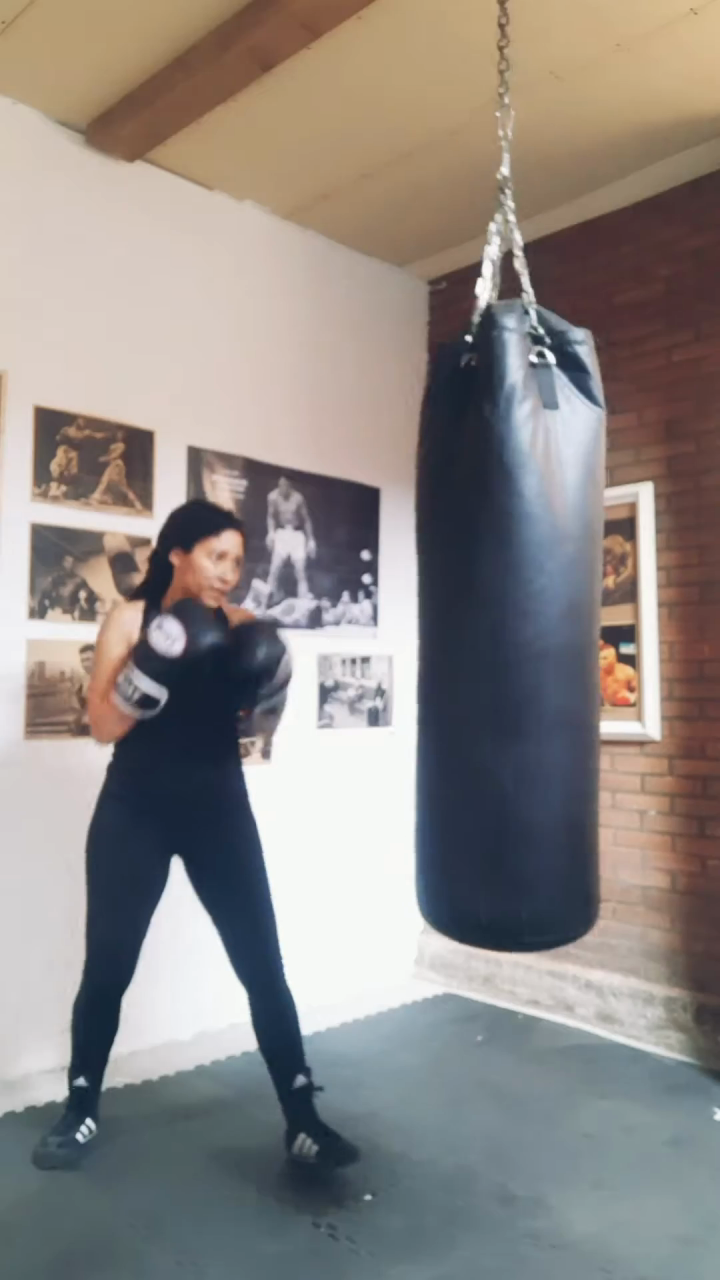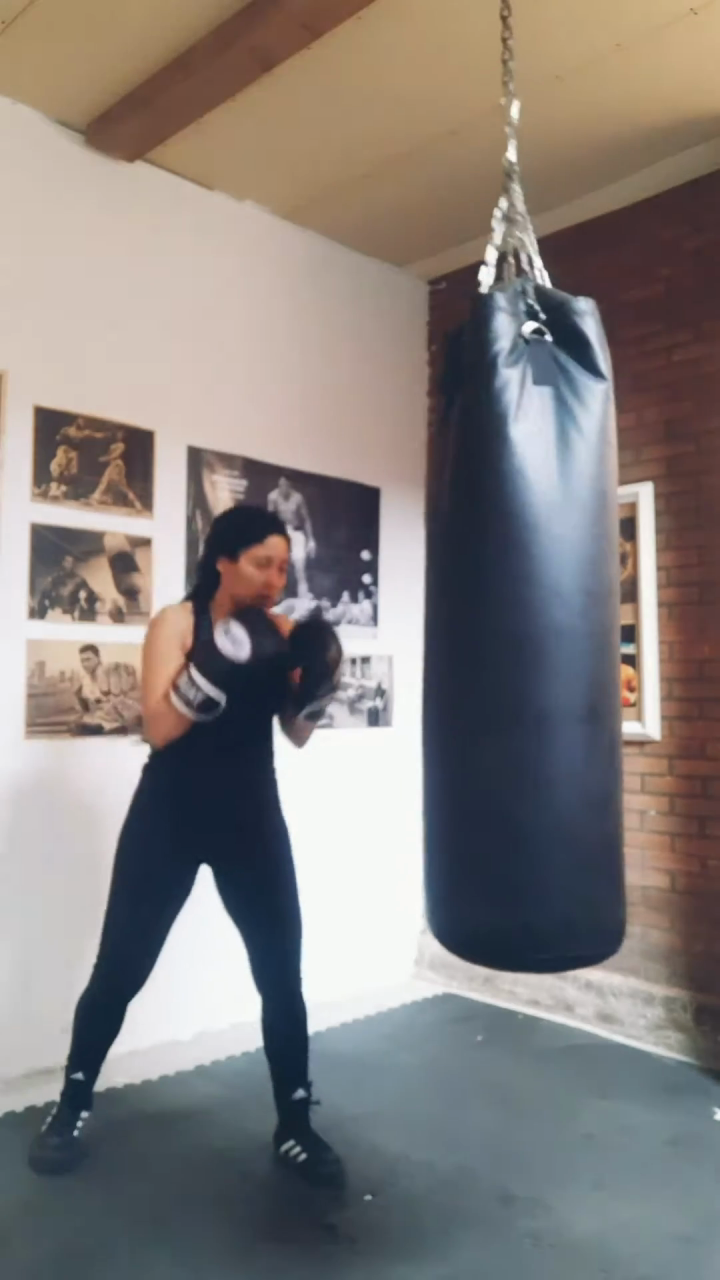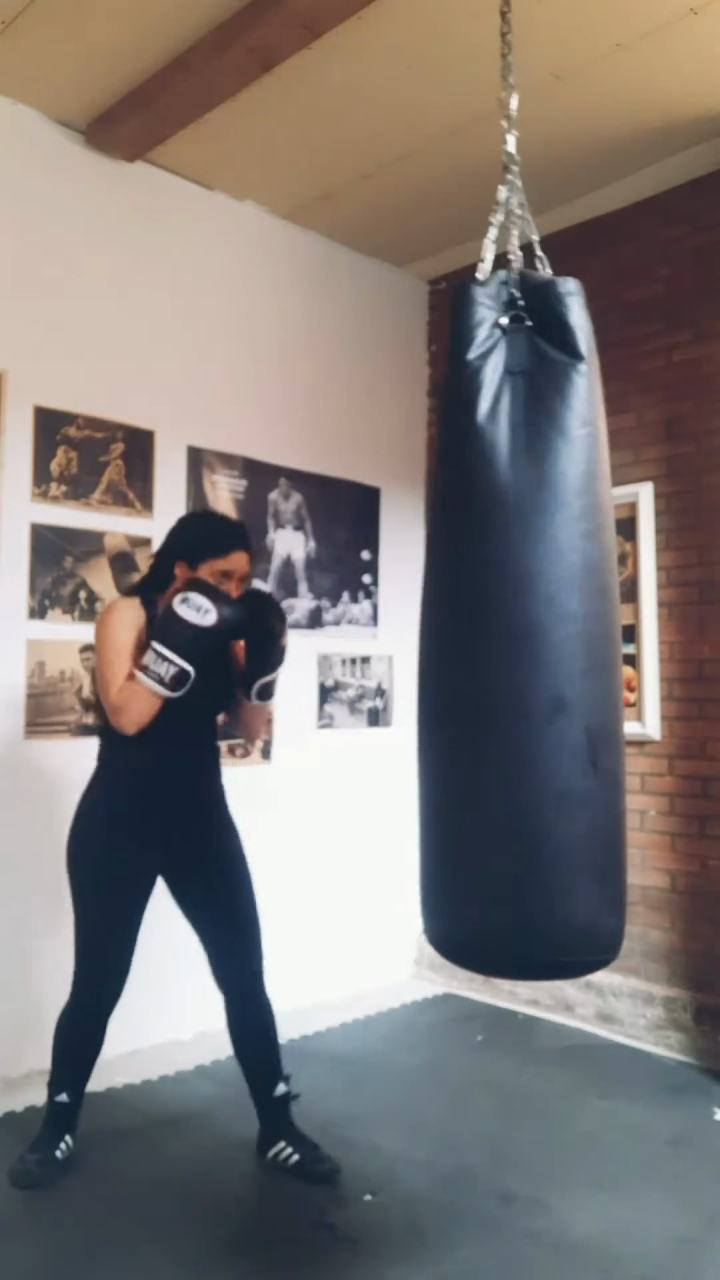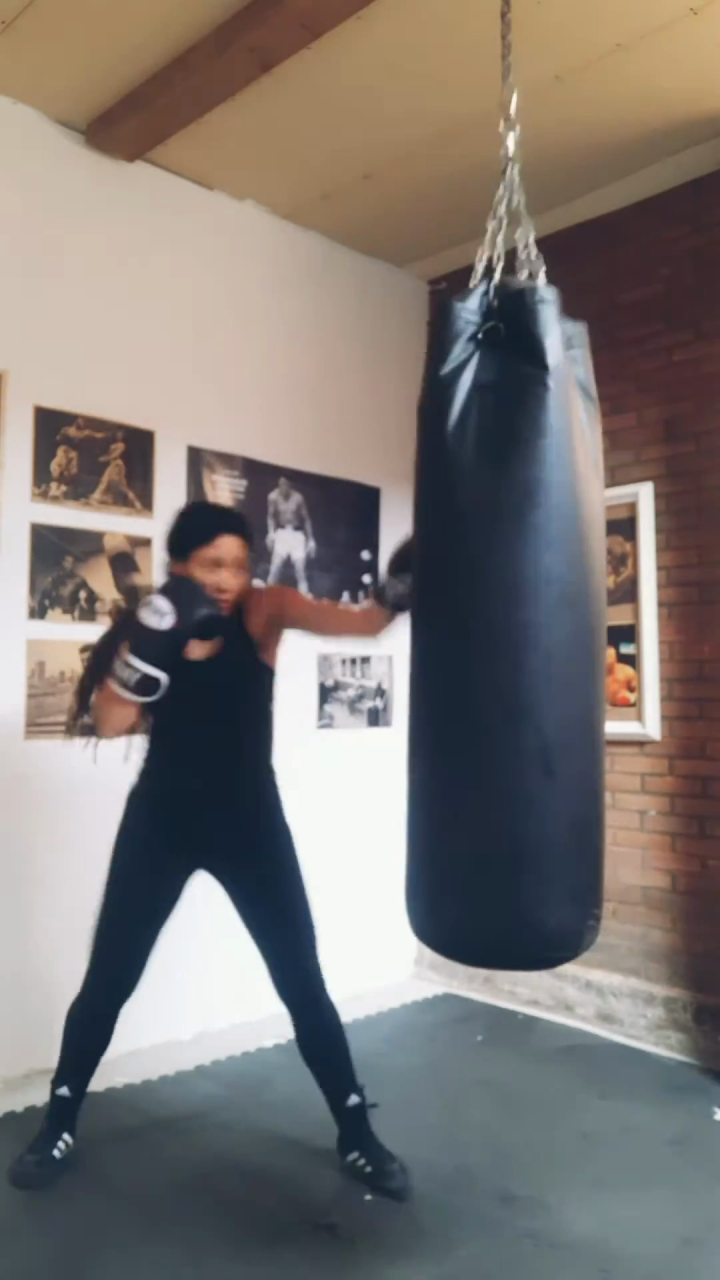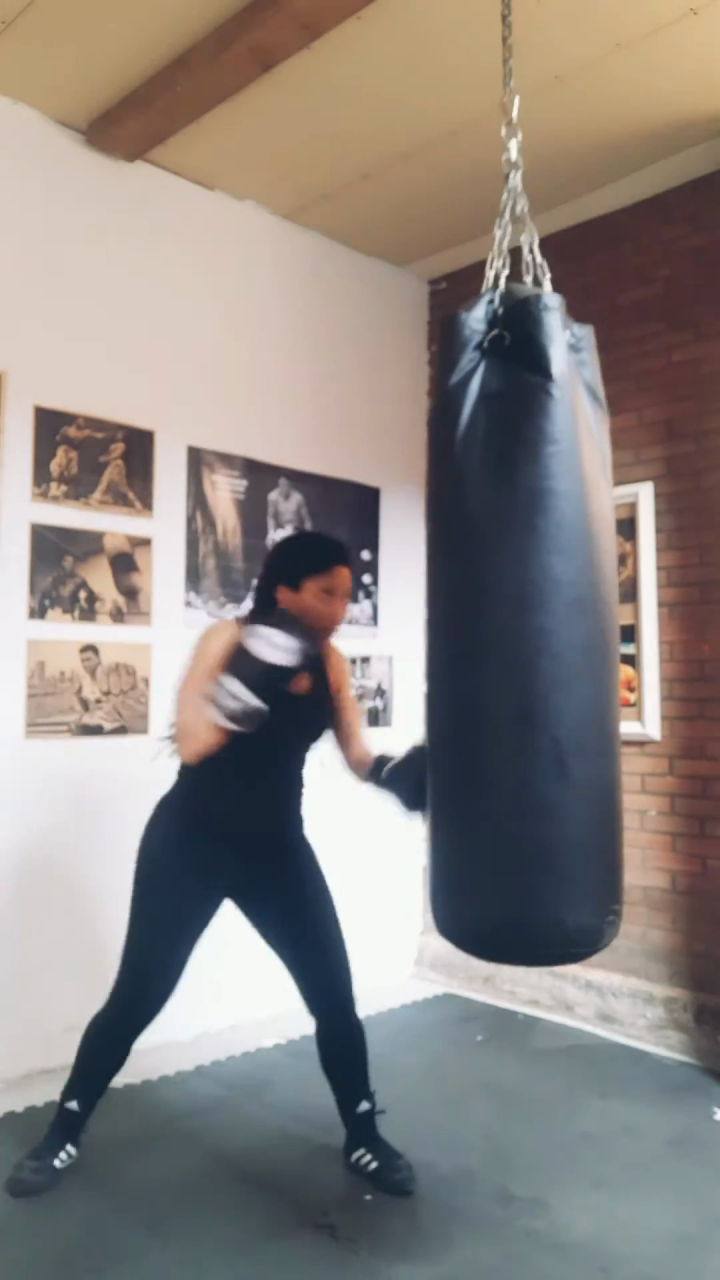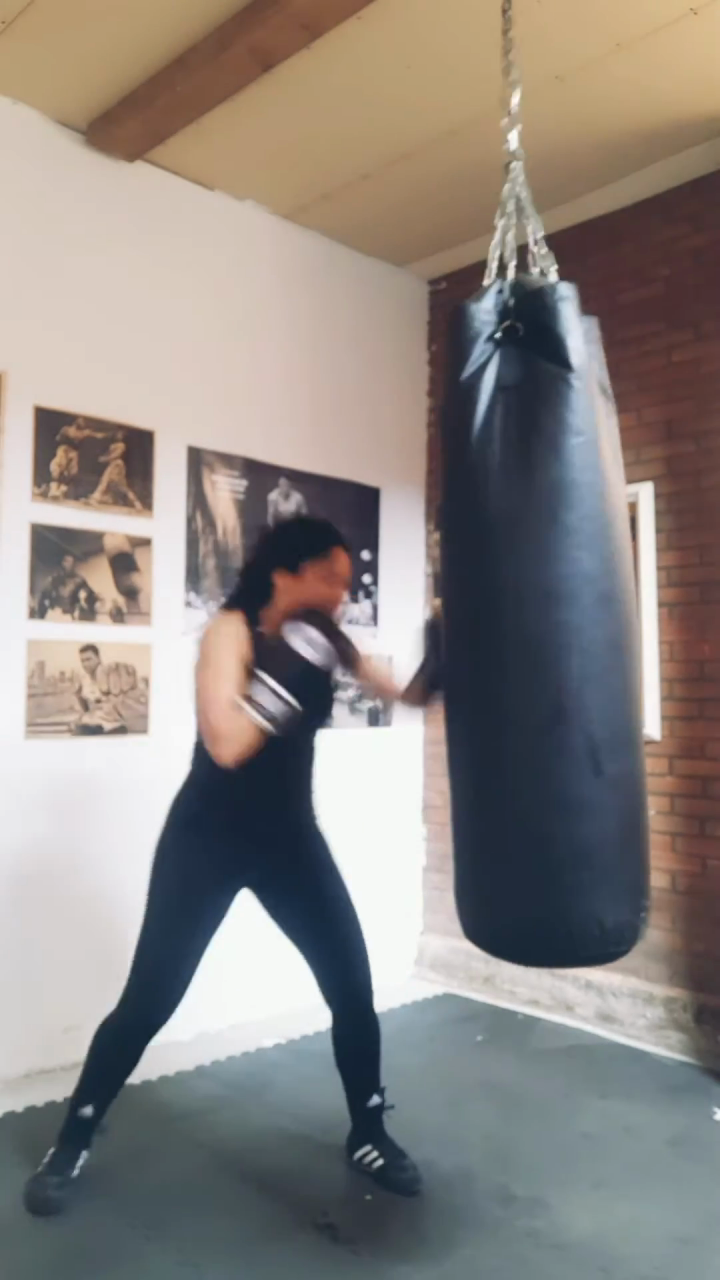
dt=0.4s
person 1, frame 1
left shoulder: (241, 628)
right shoulder: (130, 618)
left elbow: (262, 720)
right elbow: (103, 725)
left wrist: (269, 675)
right wrist: (157, 658)
left hip: (218, 809)
right hip: (134, 813)
left knee: (263, 966)
right knee: (107, 968)
left ankle: (302, 1118)
right ankle: (80, 1111)
person 1, frame 2
left shoulder: (280, 633)
right shoulder: (177, 623)
left elbow: (298, 735)
right elbow: (157, 730)
left wrist: (315, 681)
right wrist: (219, 666)
left hip: (252, 817)
right hip: (169, 817)
left knee: (282, 976)
right knee: (120, 969)
left ankle: (295, 1126)
right ankle: (73, 1107)
person 1, frame 3
left shoulder: (224, 628)
right shoulder: (127, 616)
left elbow: (254, 729)
right elbow: (127, 715)
left wrist: (264, 655)
right wrist: (181, 636)
left hip: (200, 816)
right hip: (118, 822)
left knee: (243, 974)
right knee: (98, 983)
left ankle: (277, 1127)
right ankle: (58, 1127)
person 1, frame 4
left shoulder: (263, 609)
right shoulder: (148, 617)
left elbow: (359, 624)
right elbow: (110, 723)
left wrist: (400, 592)
right wrist: (151, 642)
left hip: (248, 817)
right hip: (161, 818)
left knee: (301, 981)
right knee: (108, 976)
left ankle: (357, 1133)
right ankle: (59, 1126)
person 1, frame 5
left shoulder: (328, 660)
right shoulder: (226, 640)
left elbow: (358, 753)
right elbow: (189, 744)
left wrist: (398, 772)
left hip: (275, 846)
right hip: (187, 840)
left knee: (334, 998)
right knee: (137, 997)
left ankle: (363, 1134)
right ankle: (65, 1135)
person 1, frame 6
left shoulder: (323, 632)
right shoulder: (228, 633)
left elbow: (393, 689)
right elbow: (226, 747)
left wrist: (434, 677)
right wrist: (291, 670)
left hip: (289, 834)
right hip: (207, 834)
left knee: (351, 984)
right knee: (150, 996)
left ankle: (368, 1133)
right ankle: (72, 1142)
